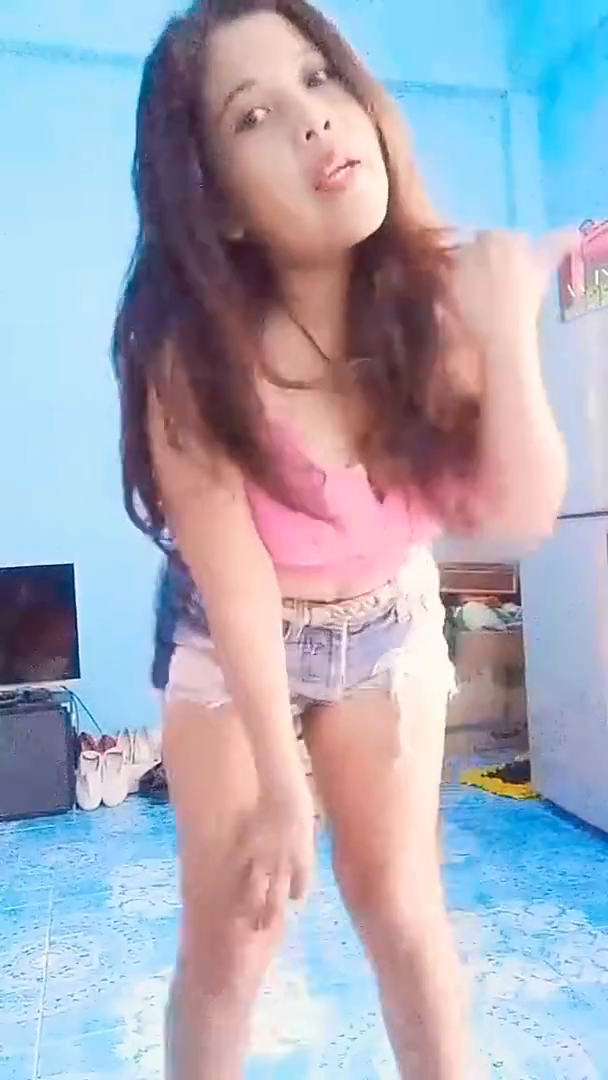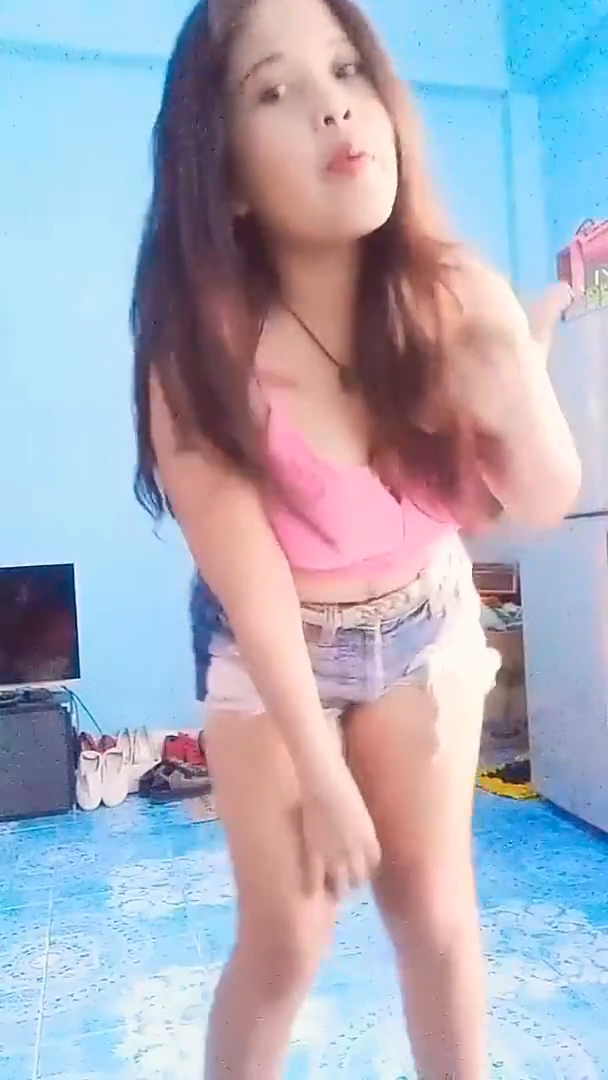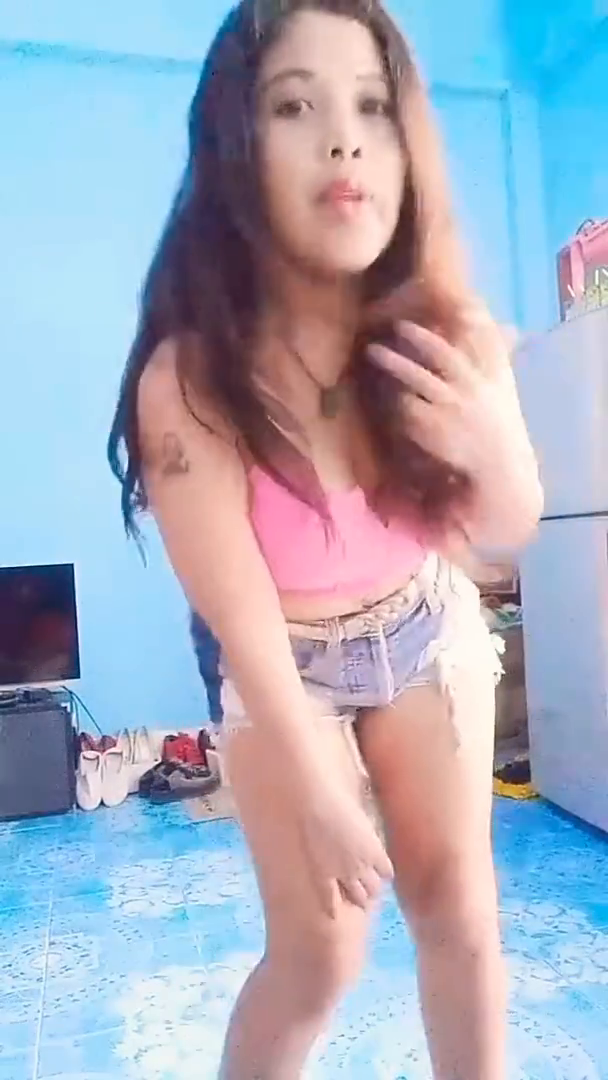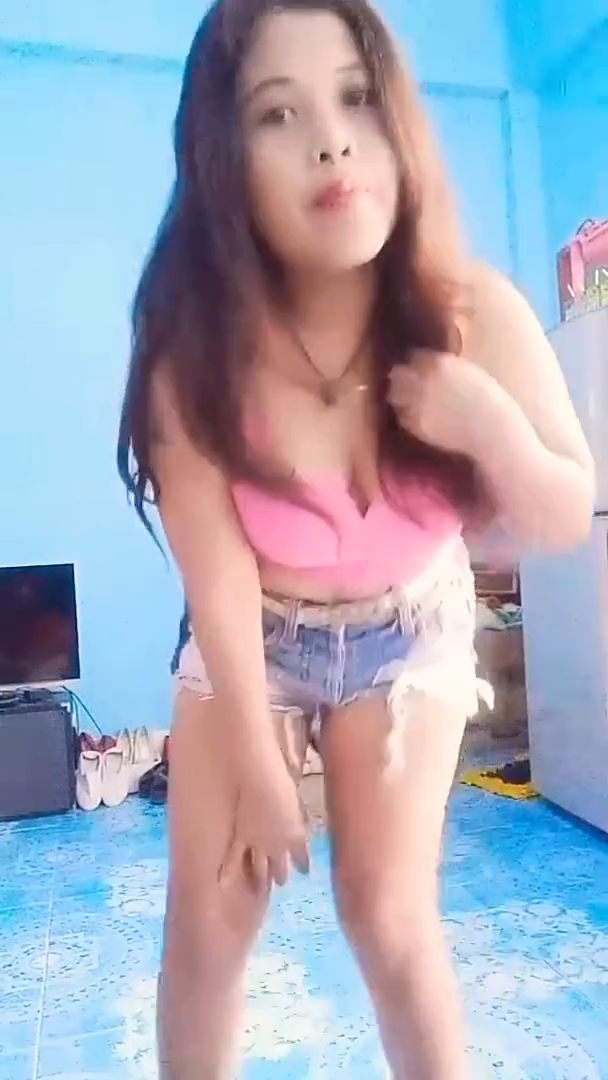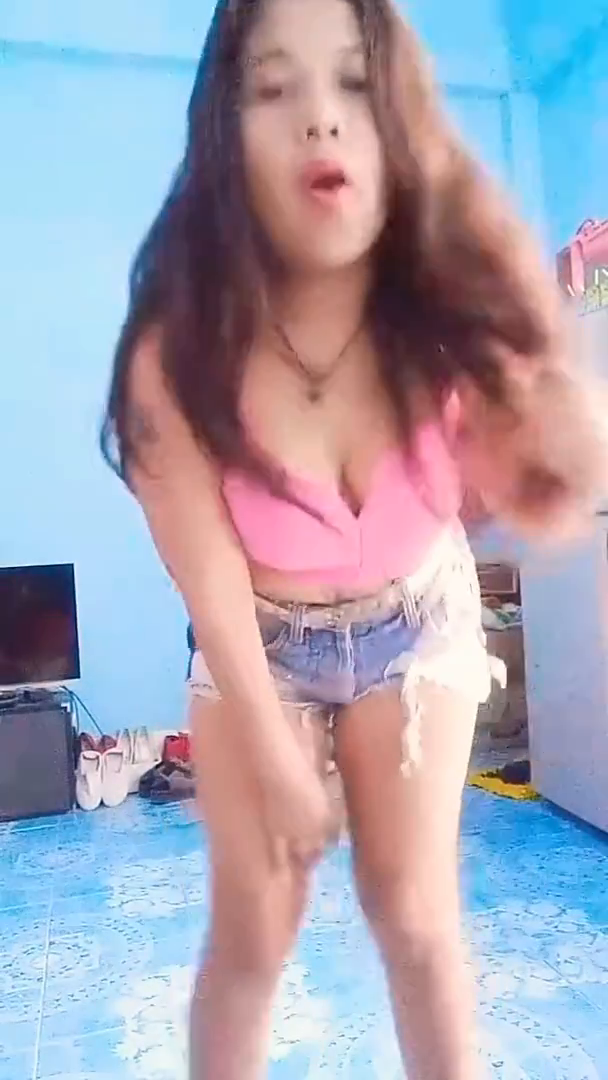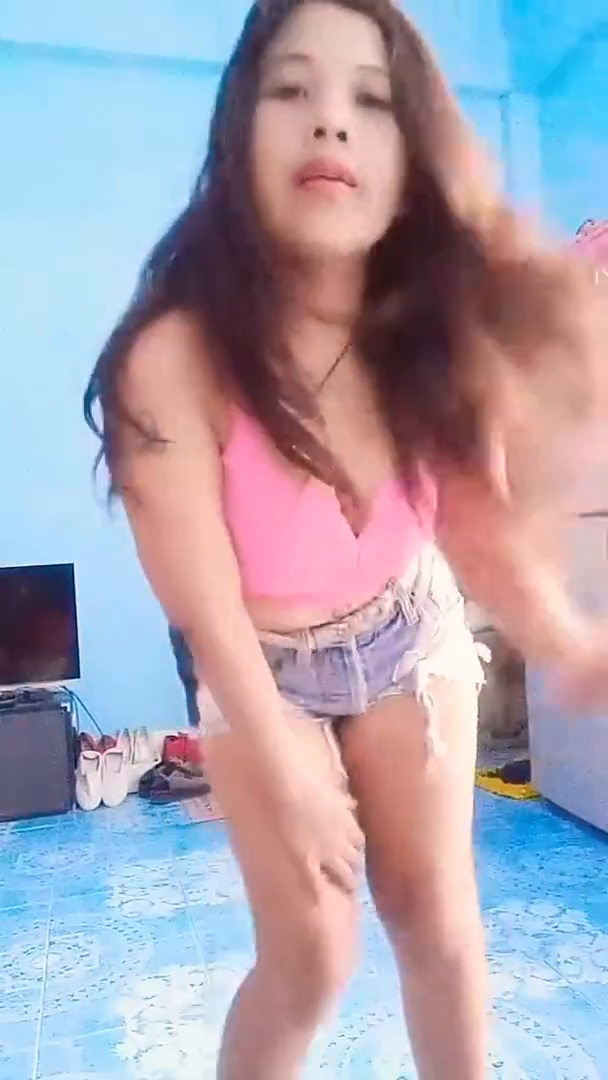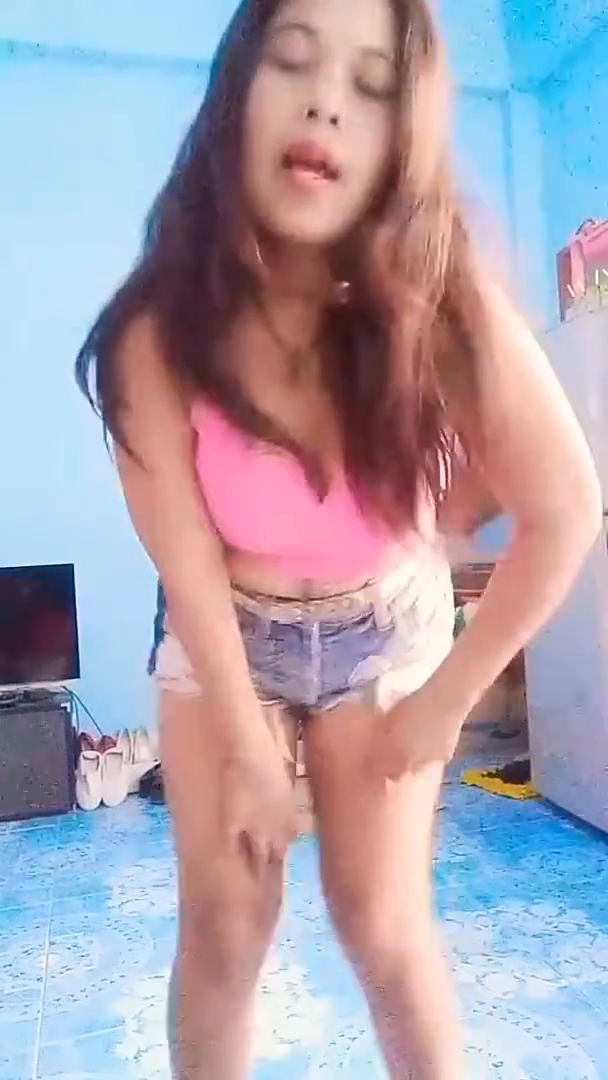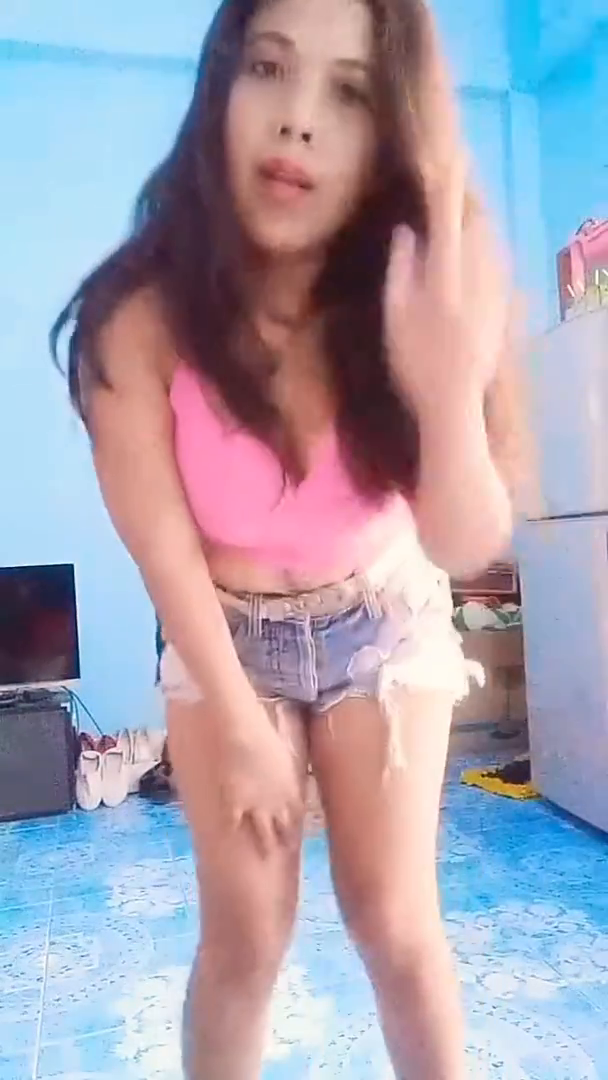
dt=0.3s
person 1, frame 1
left shoulder: (443, 299)
right shoulder: (199, 355)
left elbow: (524, 516)
right elbow: (235, 589)
left wrist: (510, 345)
right wrist: (279, 789)
left hip: (389, 634)
right hip: (230, 648)
left knee: (400, 909)
right knee: (228, 932)
person 1, frame 2
left shoulder: (455, 298)
right shoulder: (204, 356)
left elbow: (542, 506)
right elbow: (255, 596)
left wrist: (521, 398)
right wrist: (321, 779)
left hip: (426, 630)
right hip: (271, 654)
left knee: (434, 908)
right knee: (285, 935)
person 1, frame 3
left shoulder: (450, 328)
right shoulder: (187, 378)
left elbow: (506, 531)
right elbow: (243, 619)
left wrist: (492, 447)
right wrist: (320, 807)
left hip: (429, 633)
right hip: (286, 667)
left knee: (459, 907)
right knee: (322, 955)
person 1, frame 4
left shoulder: (478, 318)
right shoulder: (198, 366)
left elbow: (564, 522)
right elbow: (220, 587)
left wrist: (499, 434)
right wrist: (259, 771)
left hip: (409, 638)
right hip: (255, 644)
left knee: (389, 922)
right knee: (207, 922)
person 1, frame 5
left shoulder: (453, 327)
right shoulder: (178, 355)
right elbow: (209, 586)
right wrist: (272, 763)
left hip: (414, 633)
right hip: (257, 647)
left knee: (411, 910)
right knee: (251, 925)
person 1, frame 6
left shoulder: (440, 342)
right shoulder: (174, 359)
left elbow: (478, 531)
right elbow: (207, 611)
right wrist: (292, 787)
left hip: (408, 636)
right hip: (262, 671)
left knee: (440, 918)
right knee: (312, 953)
person 1, frame 7
left shoulder: (443, 308)
right shoulder: (161, 327)
right elbow: (187, 563)
left wrist: (444, 701)
right wrist: (245, 748)
left hip: (385, 635)
right hip: (224, 639)
left knee: (383, 932)
right knee: (223, 929)
person 1, frame 8
left shoulder: (419, 302)
right shoulder: (142, 313)
left elbow: (468, 536)
right elbow: (164, 546)
left wrist: (449, 392)
right wrist: (239, 730)
left hip: (383, 627)
right hip: (219, 634)
left knee: (395, 923)
right knee: (248, 928)
